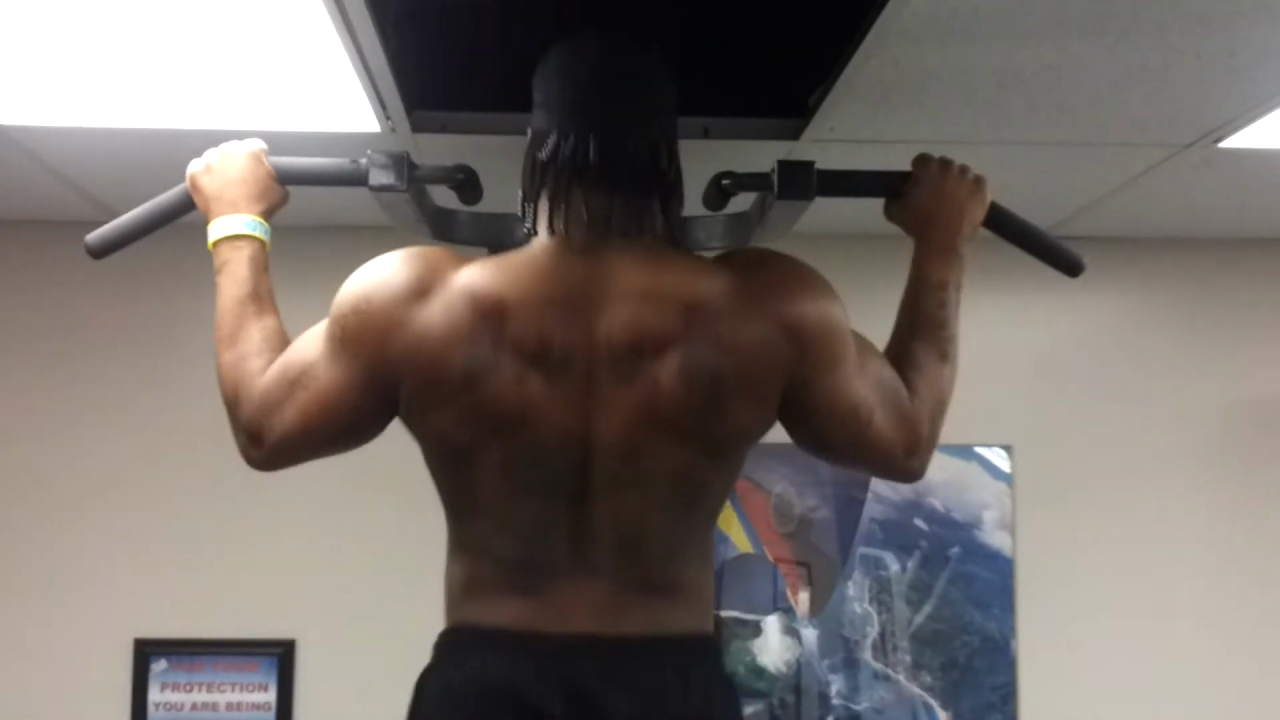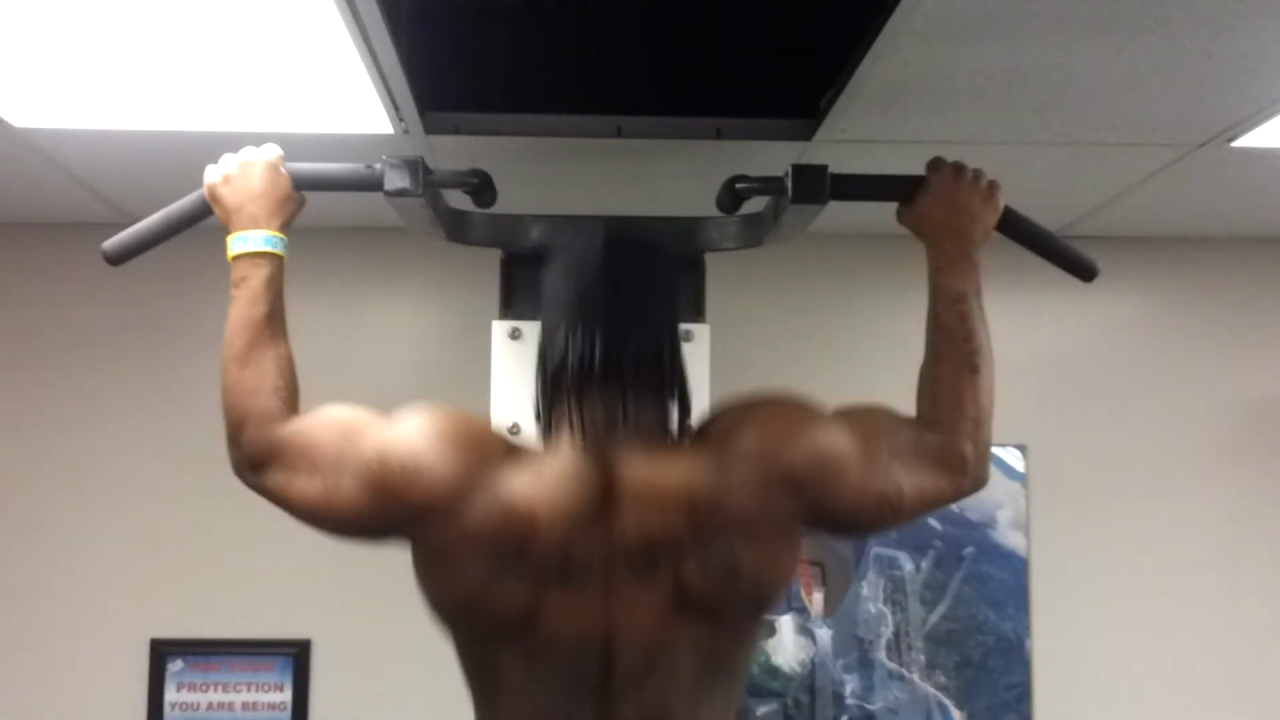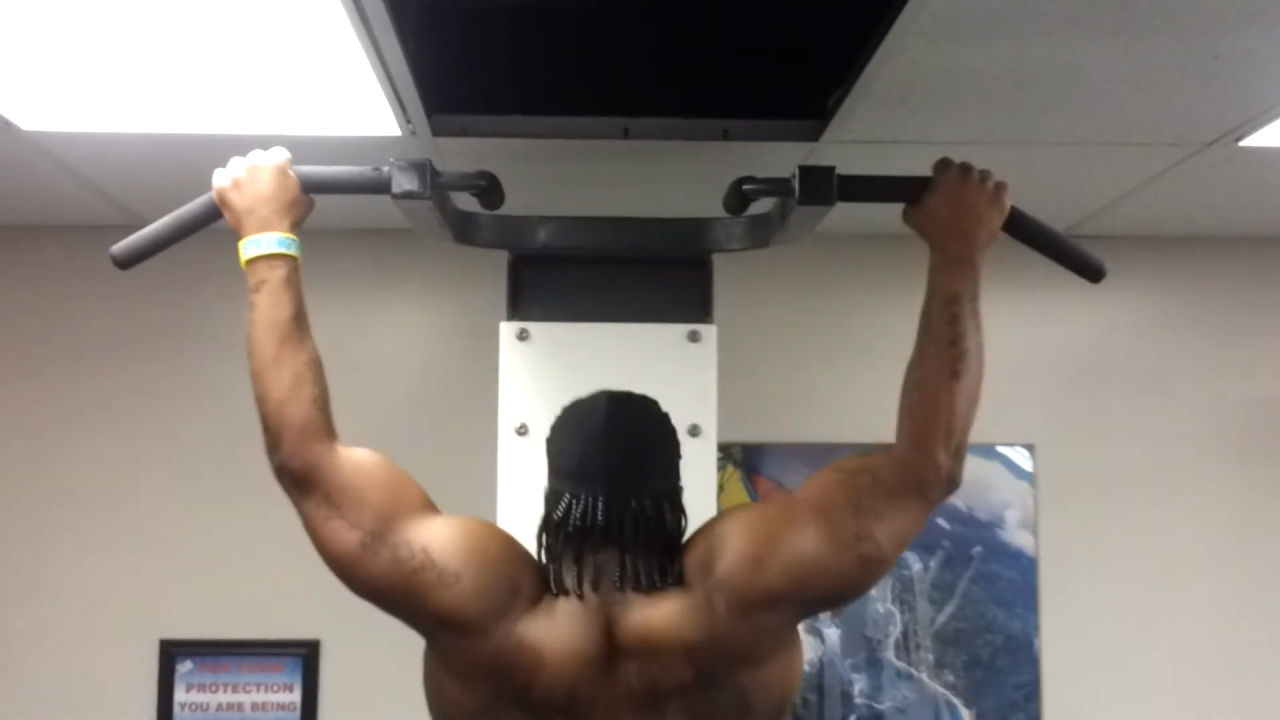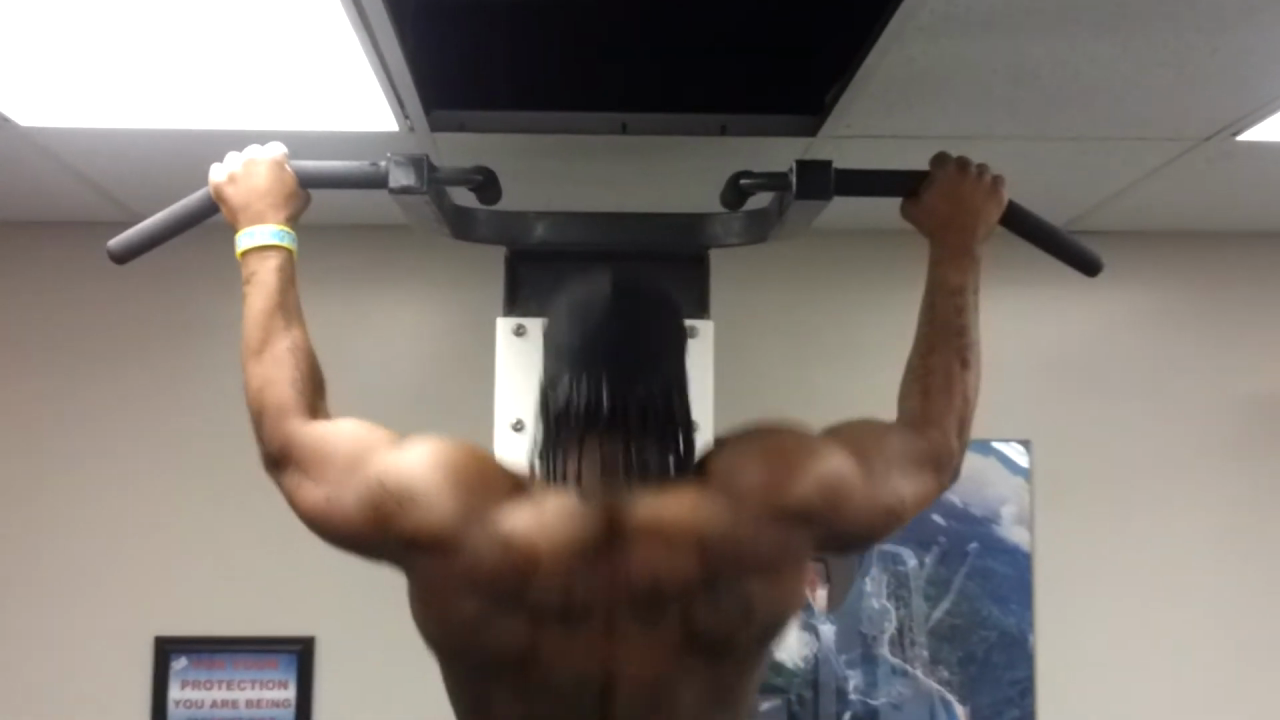
dt=0.3s
person 1, frame 1
left shoulder: (411, 297)
right shoulder: (765, 305)
left elbow: (258, 424)
right elbow: (909, 439)
left wrist: (238, 223)
right wrist: (938, 245)
person 1, frame 2
left shoulder: (451, 481)
right shoulder: (760, 470)
left elbow: (259, 444)
right elbow: (957, 456)
left wrist: (255, 237)
right wrist: (953, 252)
person 1, frame 3
left shoulder: (480, 612)
right shoulder: (739, 605)
left elbow: (305, 455)
right elbow: (927, 464)
left wrist: (270, 242)
right wrist: (955, 255)
person 1, frame 4
left shoulder: (459, 527)
right shoulder: (756, 520)
left elbow: (289, 435)
right elbow: (931, 447)
left wrist: (264, 233)
right wrist: (954, 248)
